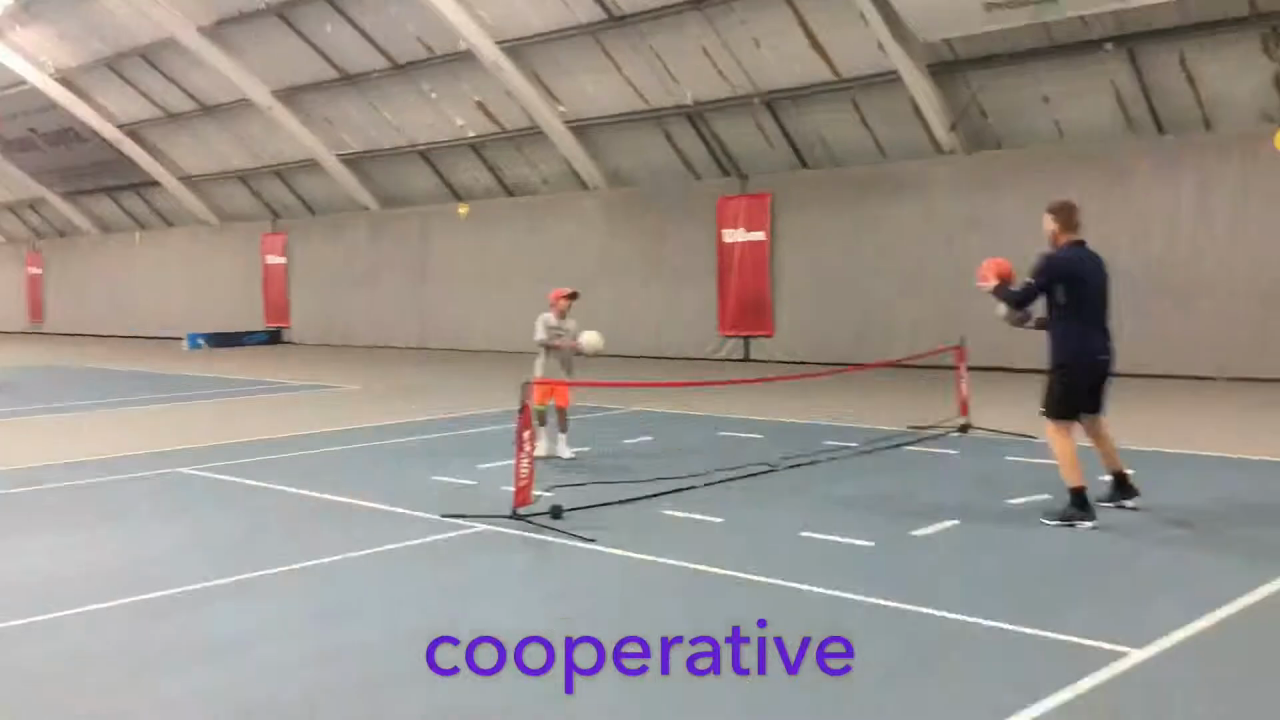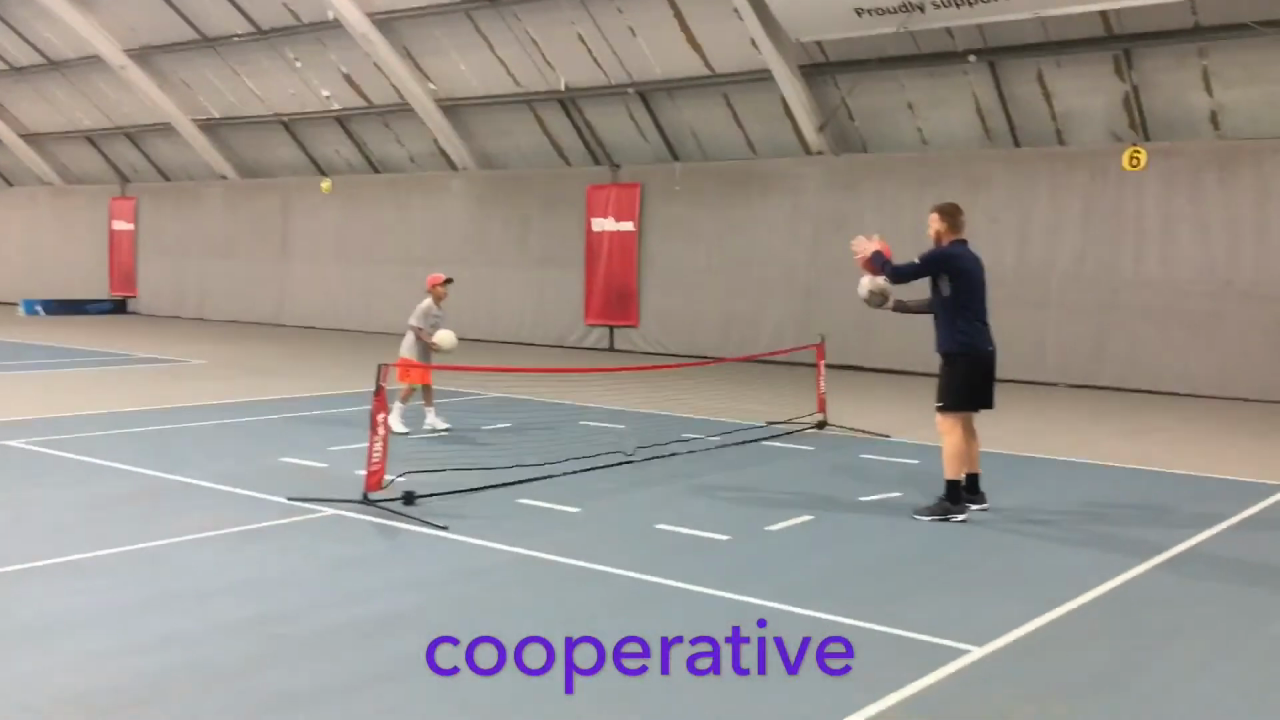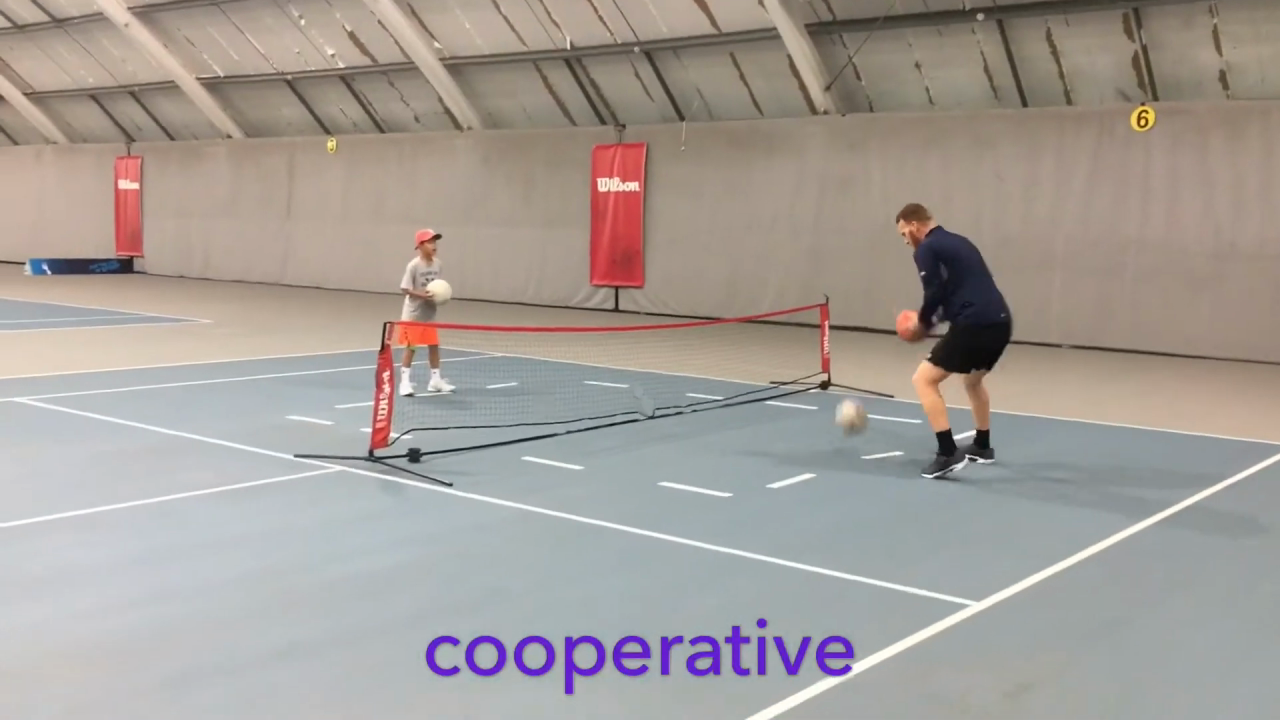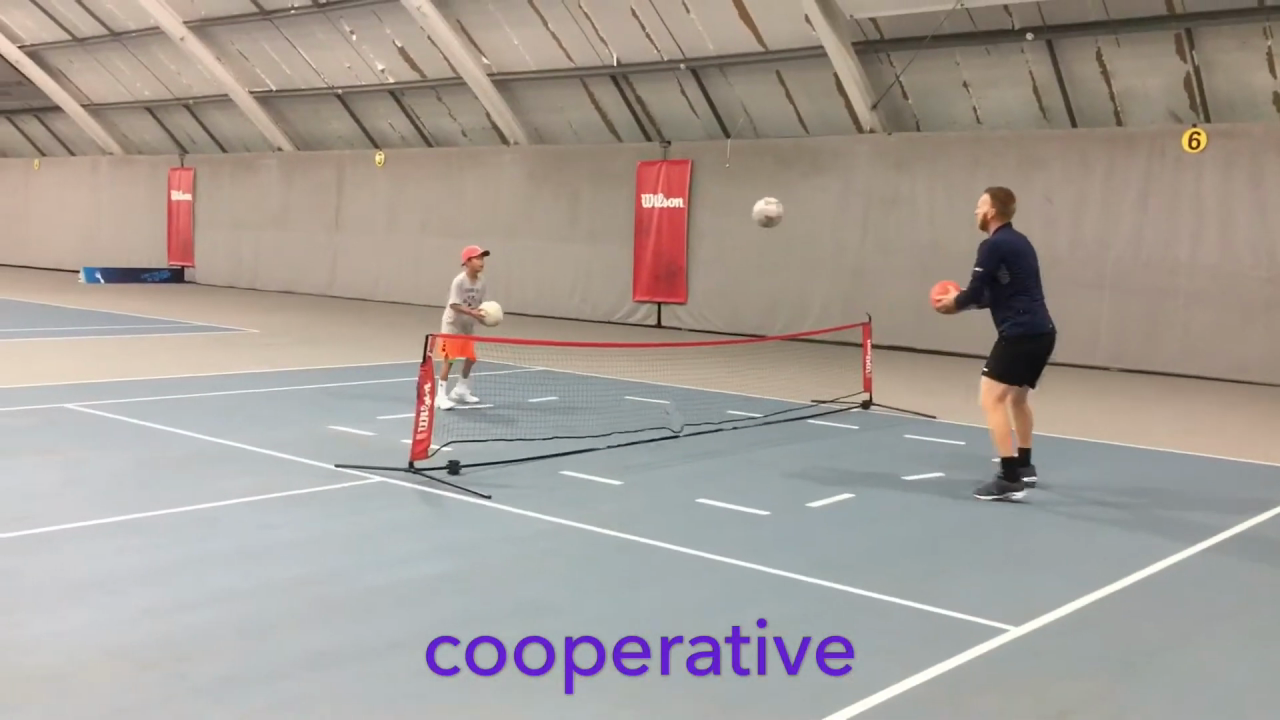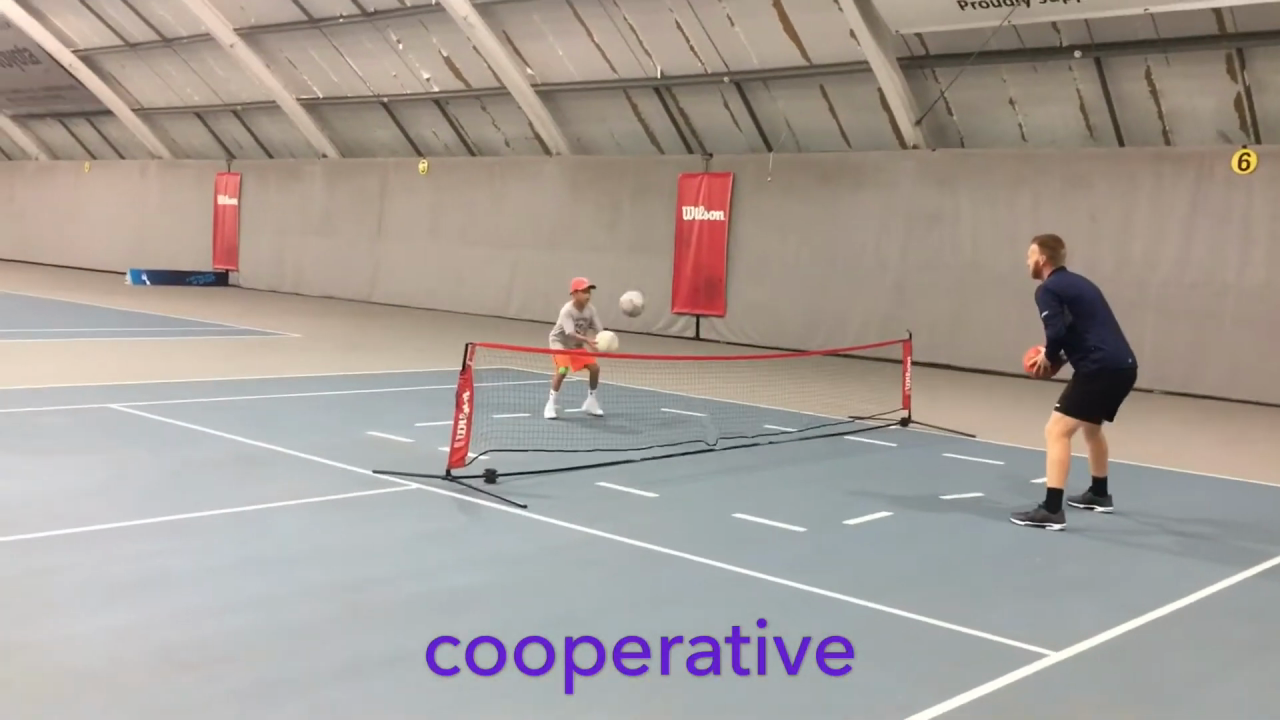
dt=1s
person 1, frame 1
left shoulder: (1055, 262)
right shoulder: (1094, 261)
left elbow: (1019, 300)
left wrist: (996, 289)
right wrist: (1040, 322)
left hip: (1072, 360)
right hip: (1098, 355)
left knee: (1057, 428)
right knee: (1092, 422)
left ankle: (1080, 508)
right ankle: (1123, 488)
person 1, frame 2
left shoulder: (944, 256)
right shoulder: (968, 259)
left elbow: (898, 274)
left wrist: (872, 253)
right wrist: (894, 305)
left hip: (962, 353)
right hip: (979, 351)
left knee: (949, 423)
right knee: (963, 421)
left ankle: (952, 501)
right ankle: (972, 491)
person 1, frame 3
left shoulder: (926, 248)
right shoulder: (958, 242)
left elbow: (933, 295)
left wrist: (922, 322)
right wrist: (935, 318)
left hip: (975, 324)
right hip: (999, 322)
left knee: (924, 380)
right knee: (973, 378)
left ankle: (948, 452)
right ankle: (981, 446)
person 1, frame 4
left shoulder: (992, 245)
right shoulder: (1021, 243)
left elbow: (976, 293)
left wrist: (955, 302)
right wrist: (969, 299)
left hip: (1019, 333)
right hip: (1041, 331)
left knee: (991, 399)
right knee: (1018, 396)
left ankle: (1010, 478)
right ankle: (1024, 466)
person 1, frame 5
left shoulder: (1048, 289)
right shoulder: (1078, 283)
left elbow: (1057, 332)
left wrist: (1048, 357)
right wrist: (1060, 357)
left hip: (1100, 369)
right hip: (1122, 365)
left knee: (1057, 431)
right knee: (1091, 426)
left ankle: (1051, 510)
right ankle: (1099, 494)
